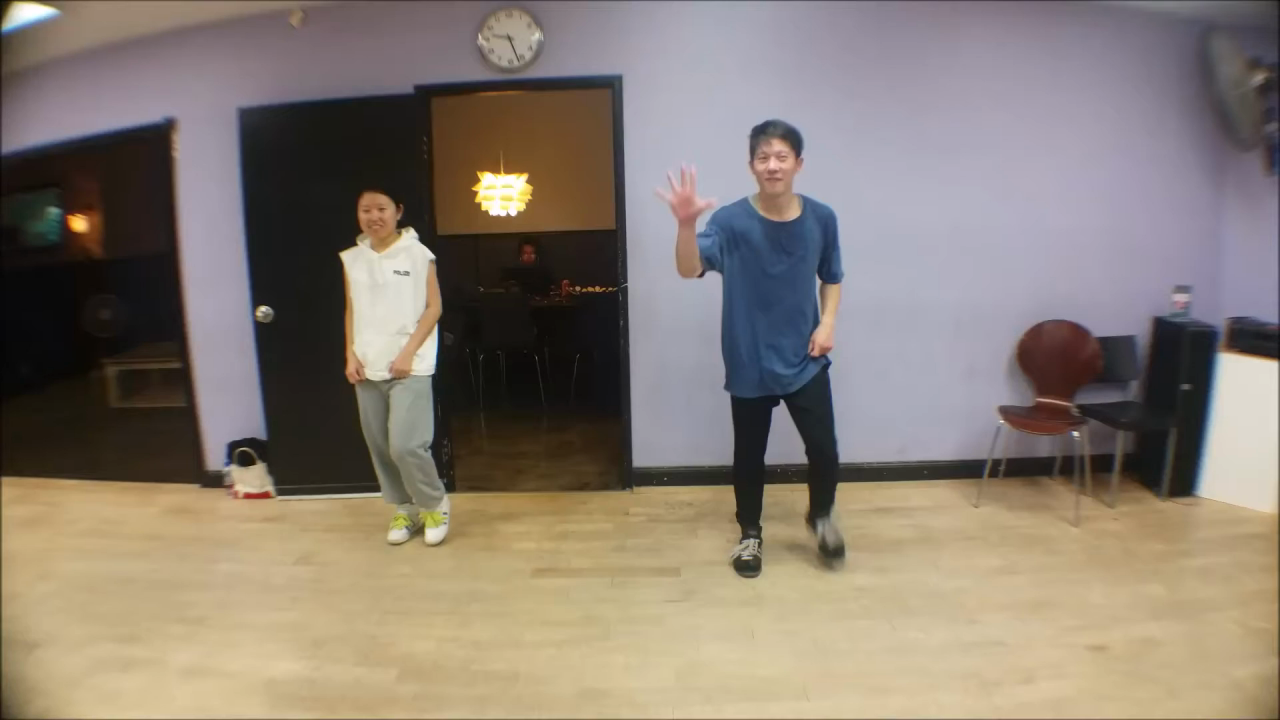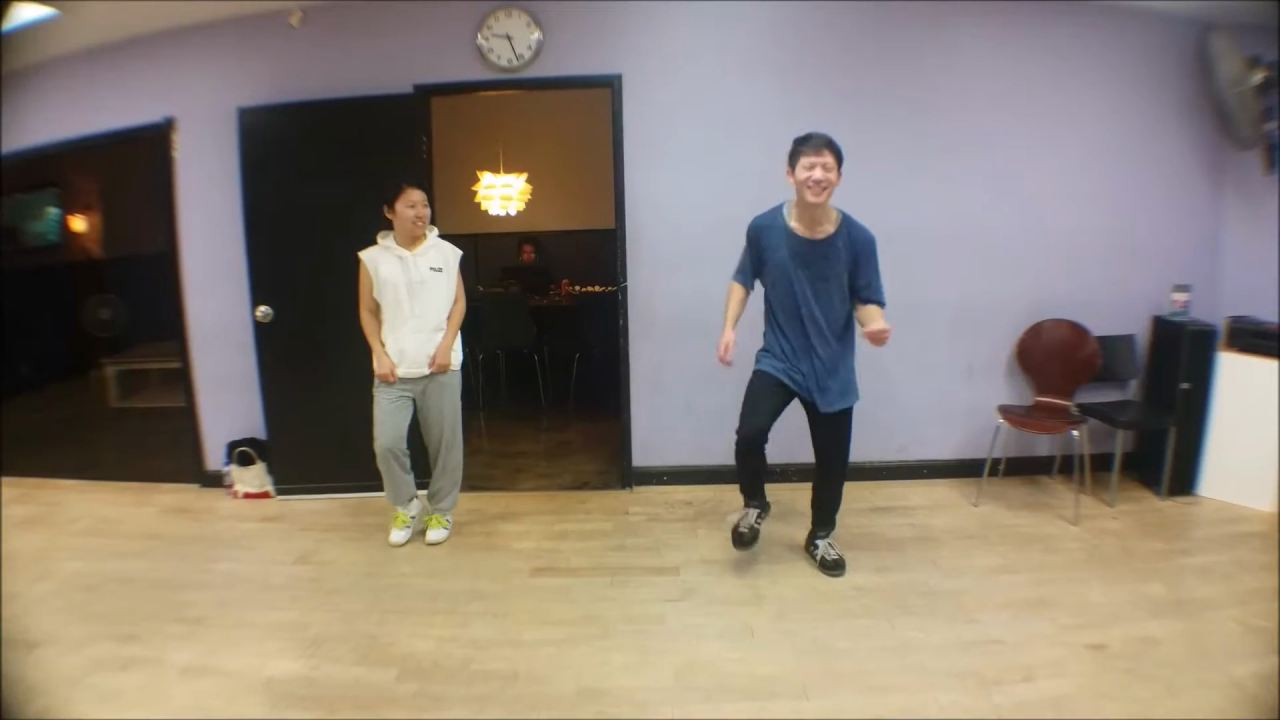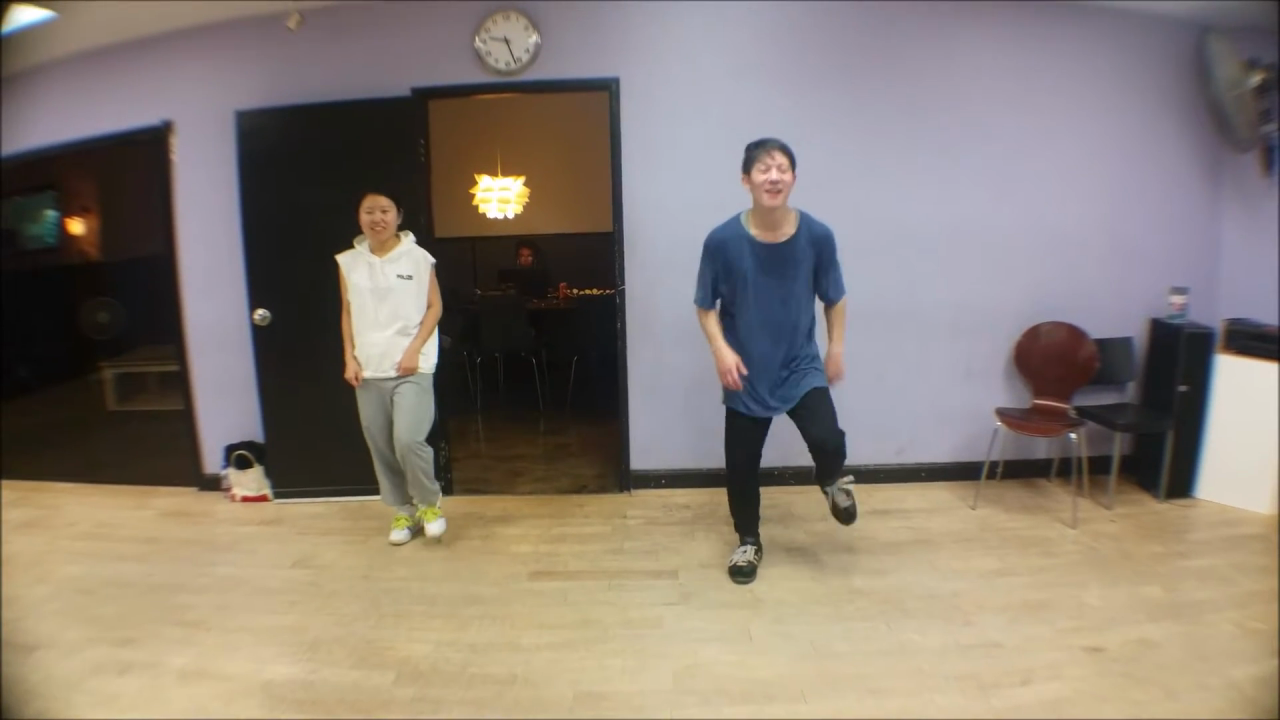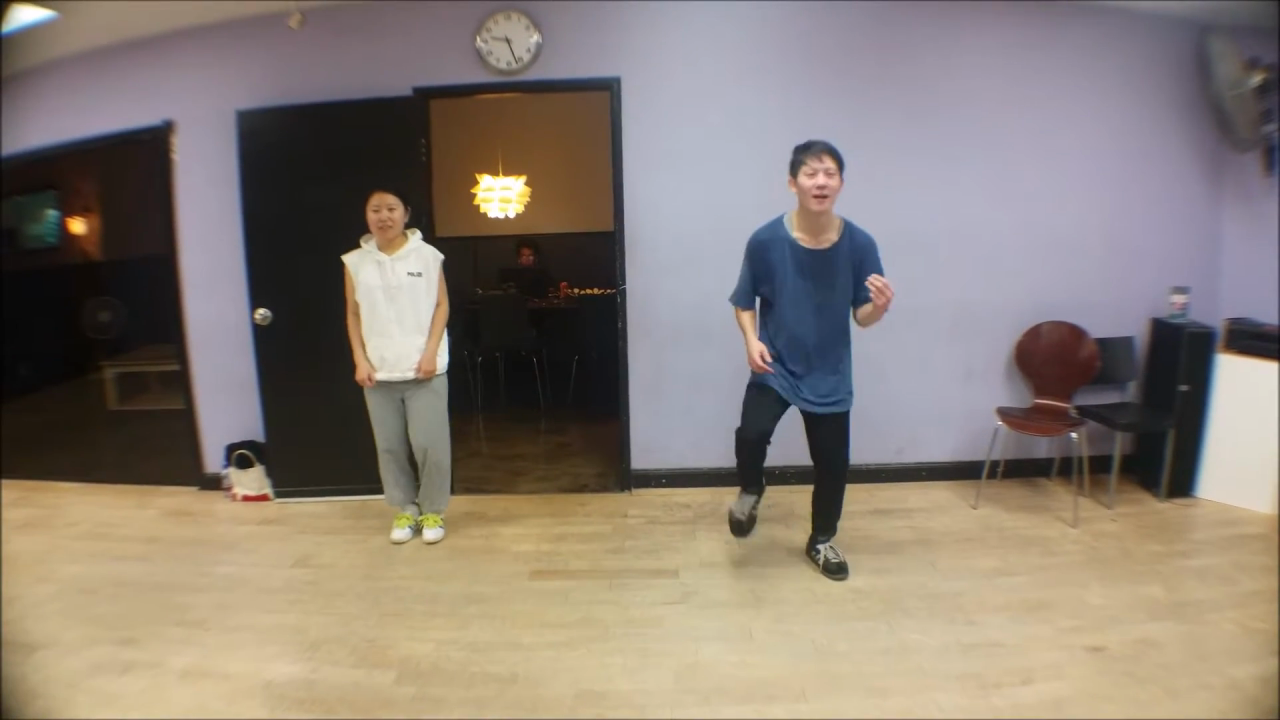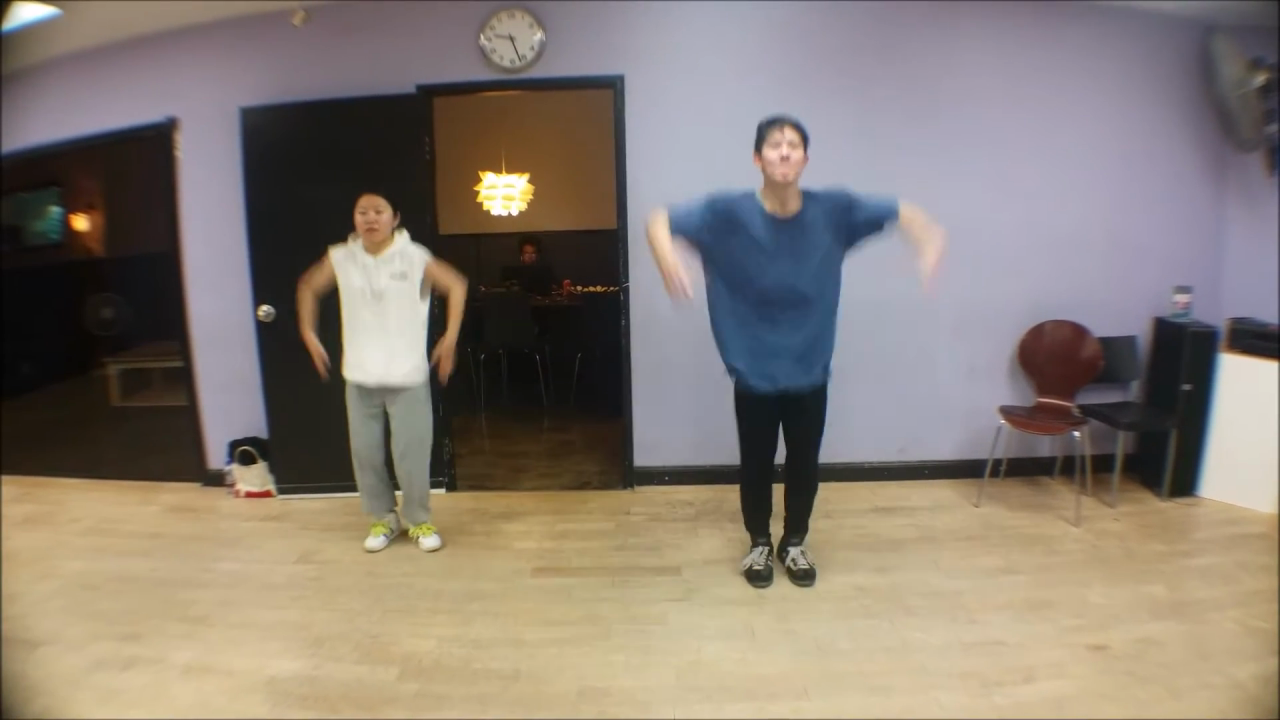
dt=1s
person 1, frame 1
left shoulder: (821, 219)
right shoulder: (731, 221)
left elbow: (832, 277)
right elbow: (689, 268)
left wrist: (827, 322)
right wrist: (685, 223)
left hip: (805, 361)
right hip: (749, 364)
left knee: (824, 447)
right knee: (749, 455)
left ankle: (822, 516)
right ankle: (750, 534)
person 1, frame 2
left shoulder: (858, 239)
right shoulder: (764, 228)
left elbow: (866, 303)
right elbow: (743, 280)
left wrist: (875, 326)
right wrist: (728, 328)
left hip: (833, 370)
right hip: (778, 359)
left knee: (832, 461)
right knee: (749, 434)
left ankle: (820, 535)
right ankle: (754, 503)
person 1, frame 3
left shoulder: (817, 236)
right shoulder: (722, 240)
left elbow: (834, 298)
right elbow: (707, 306)
left wrist: (836, 350)
right wrist: (721, 352)
left hip: (802, 368)
right hip: (747, 375)
left knee: (827, 443)
right knee: (742, 465)
left ankle: (833, 480)
right ankle: (748, 540)
person 1, frame 4
left shoulder: (859, 245)
right shoulder: (765, 241)
left elbow: (863, 314)
right elbow: (744, 301)
left wrist: (878, 308)
right wrist: (752, 340)
left hip: (829, 376)
right hip: (776, 367)
left knee: (833, 464)
right knee: (752, 436)
left ankle: (821, 540)
right ankle: (750, 490)
person 1, frame 5
left shoulder: (832, 209)
right shoulder: (731, 211)
left elbow: (898, 213)
right elbow: (659, 223)
left wrist: (927, 239)
right wrist: (668, 262)
left hip: (809, 366)
right hip: (754, 367)
left knee: (804, 460)
right knee: (756, 461)
left ankle: (794, 542)
right ankle: (759, 542)
person 2, frame 1
left shoulder: (417, 254)
right shoulder: (352, 259)
left elbow: (433, 307)
right elbow: (351, 311)
left wrist: (409, 352)
right wrist: (350, 354)
left hip: (409, 367)
right hip: (368, 369)
left knee: (405, 445)
right knee: (380, 447)
left ankle: (434, 503)
right ankle: (405, 509)
person 2, frame 2
left shoulder: (446, 253)
right shoulder: (373, 258)
left elbow: (459, 302)
right elbow: (368, 312)
left wrist: (446, 346)
right wrist: (381, 356)
left hip: (440, 365)
right hip: (394, 368)
left knee: (445, 441)
right knee: (387, 442)
left ankle: (441, 511)
right ankle: (405, 506)
person 2, frame 3
left shoulder: (418, 258)
right shoulder: (348, 262)
left elbow: (434, 307)
right elbow: (347, 313)
left wrist: (413, 351)
right wrist: (350, 358)
left hip: (412, 368)
right hip: (369, 370)
left knee: (408, 440)
right knee: (381, 447)
left ankle: (429, 502)
right ankle: (403, 510)
person 2, frame 4
left shoulder: (427, 256)
right shoulder: (355, 262)
left elbow: (442, 306)
right elbow: (353, 315)
left wrist: (431, 352)
right wrist: (359, 359)
left hip: (423, 368)
right hip: (379, 371)
left knee: (429, 442)
right knee: (390, 446)
left ankle: (433, 511)
right ankle: (406, 509)
person 2, frame 5
left shoulder: (414, 257)
right shoulder: (341, 258)
left elbow: (455, 288)
right elbow: (309, 289)
left wrist: (449, 339)
right wrist: (310, 335)
left hip: (407, 375)
right hip: (361, 376)
left knee: (411, 451)
right knee: (364, 453)
left ankle: (419, 519)
right ankle: (383, 518)
